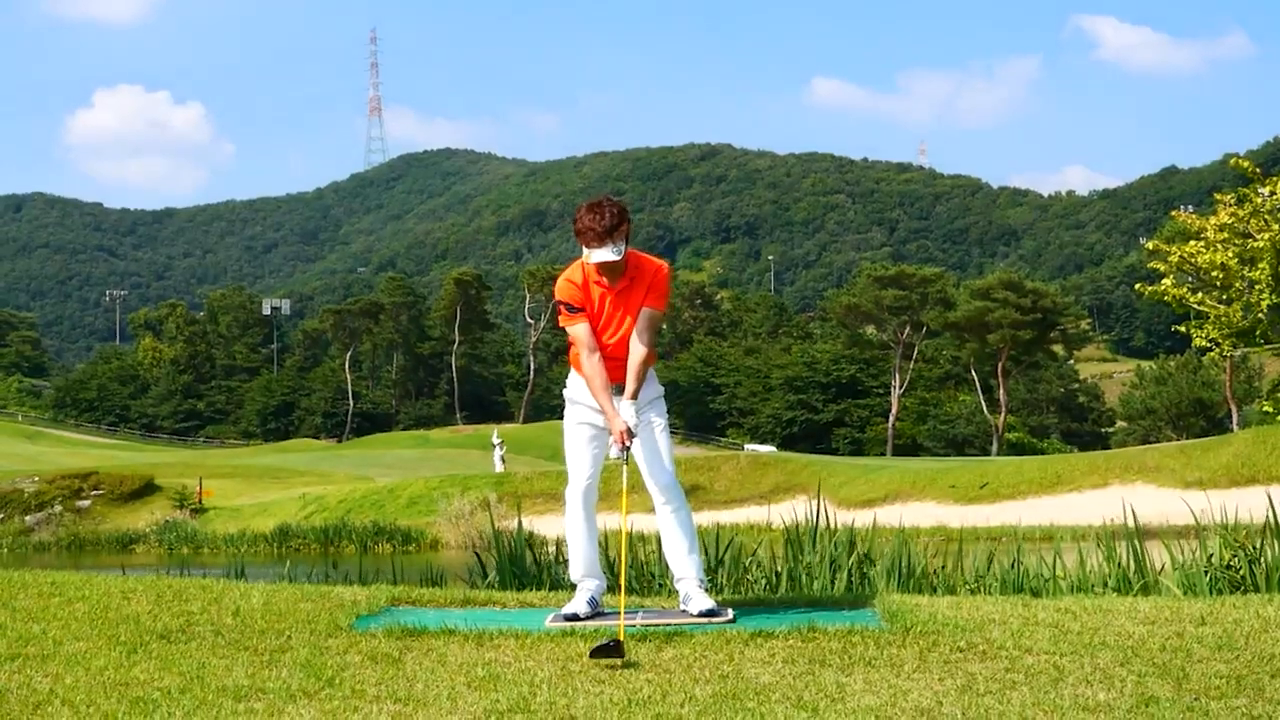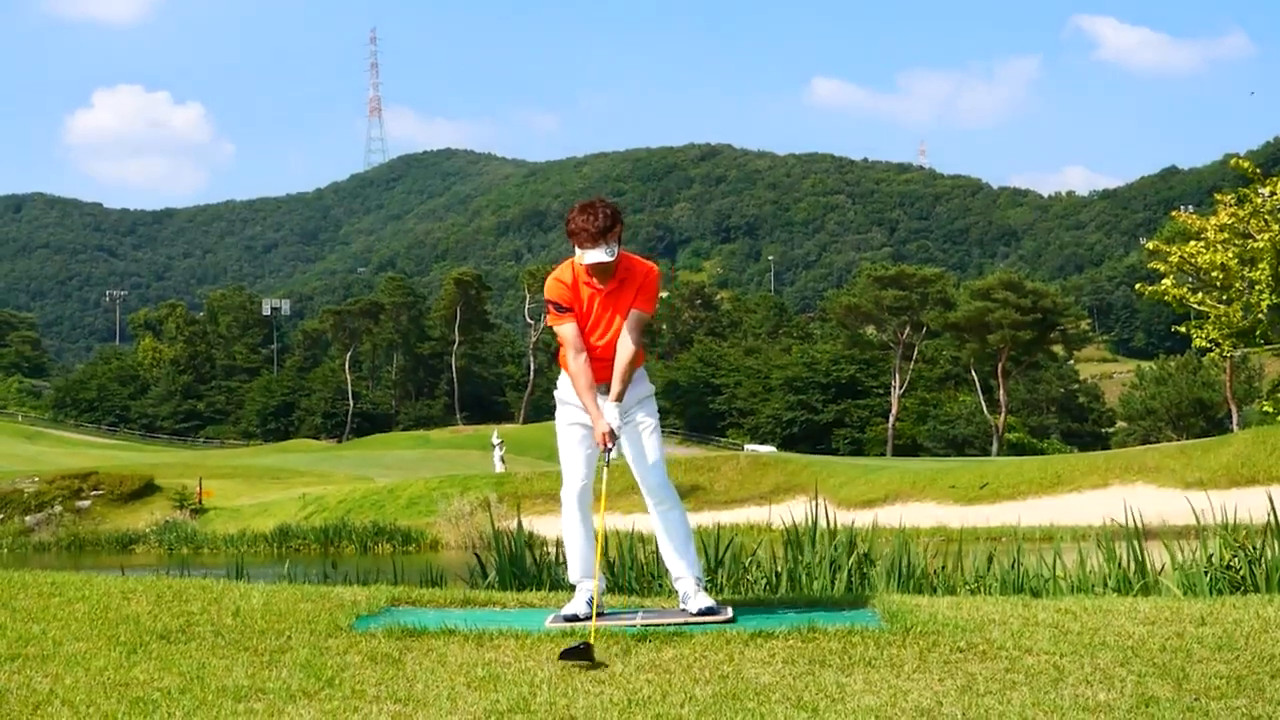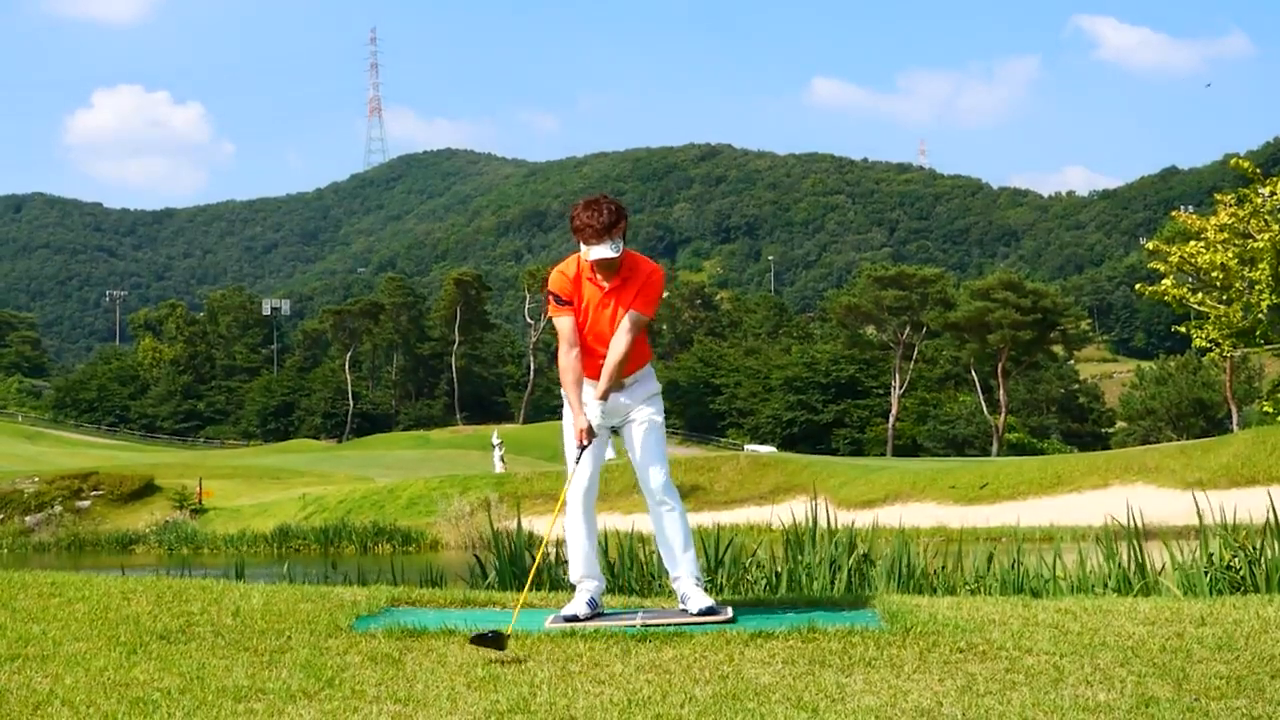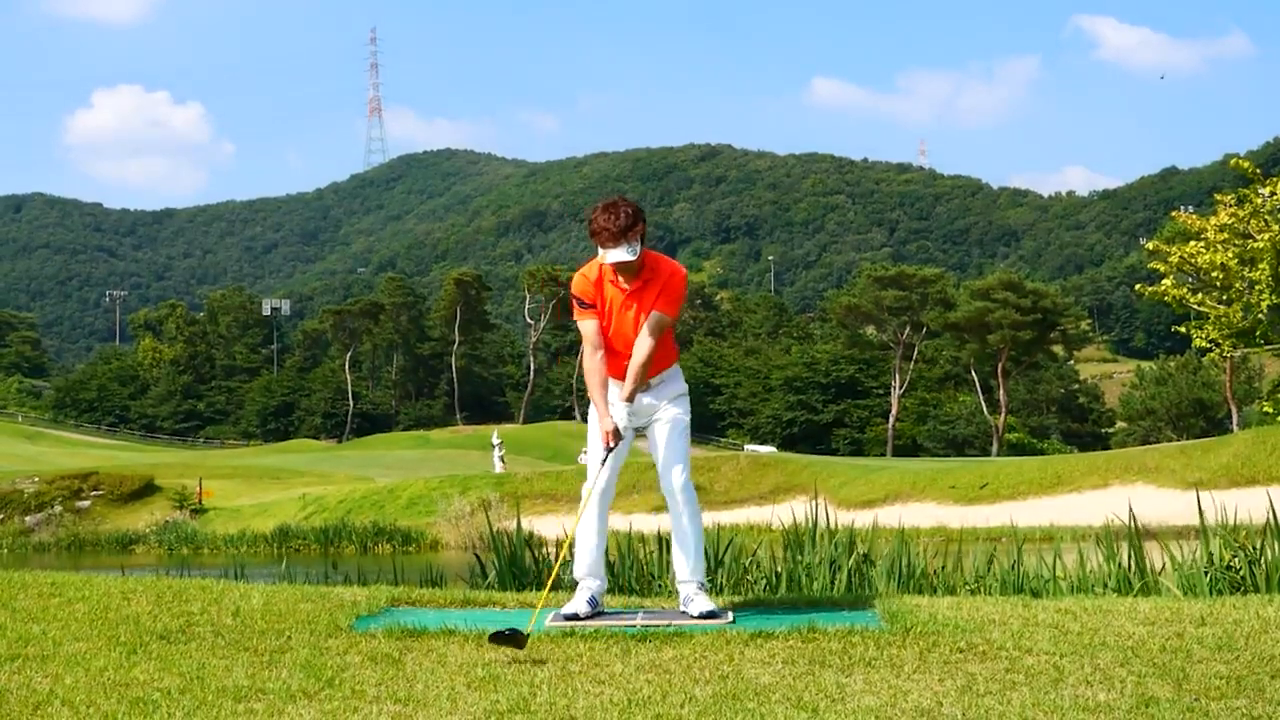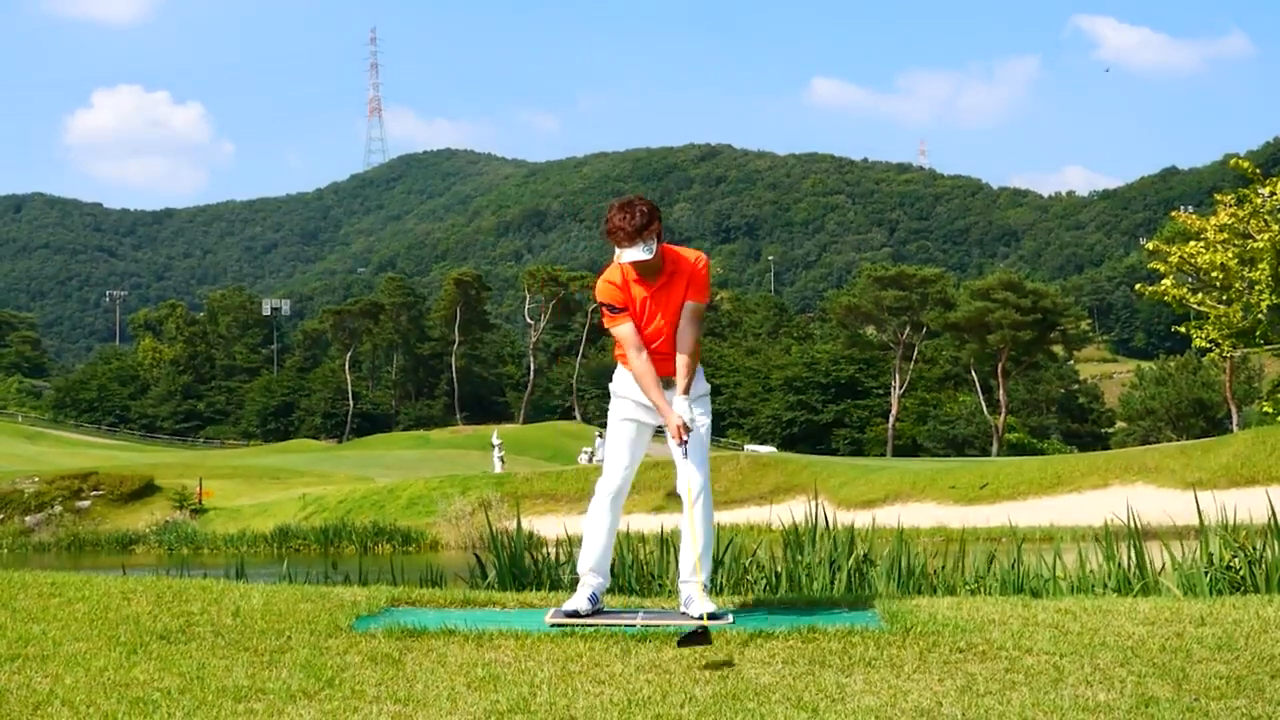
dt=0.3s
person 1, frame 1
left shoulder: (655, 272)
right shoulder: (570, 284)
left elbow: (641, 340)
right elbow: (589, 354)
left wrist: (629, 402)
right wrist: (611, 416)
left hip: (641, 389)
right hip: (586, 391)
left knee: (666, 486)
right knee: (580, 489)
left ankle: (690, 585)
right ankle: (587, 588)
person 1, frame 2
left shoulder: (645, 273)
right shoulder: (560, 283)
left elbow: (629, 340)
right elbow: (575, 354)
left wrist: (616, 403)
right wrist: (595, 416)
left hip: (631, 388)
right hip: (577, 392)
left knee: (657, 484)
right knee: (575, 490)
left ankle: (689, 583)
right ankle: (586, 589)
person 1, frame 3
left shoulder: (649, 275)
right shoulder: (563, 278)
left elbow: (624, 339)
right elbow: (570, 348)
left wrist: (600, 401)
right wrist: (577, 411)
left hip: (637, 387)
right hip: (583, 389)
left knee: (658, 484)
right knee: (579, 490)
left ankle: (688, 584)
right ankle: (587, 589)
person 1, frame 4
left shoulder: (672, 274)
right shoulder: (586, 281)
left elbow: (647, 341)
right elbow: (594, 351)
left wrist: (626, 403)
right wrist: (602, 415)
left hip: (664, 386)
right hip: (608, 388)
left knee: (678, 485)
right knee: (597, 487)
left ankle: (691, 587)
right ankle: (589, 587)
person 1, frame 5
left shoulder: (694, 264)
right shoulder: (611, 284)
left elbow: (688, 333)
right elbow: (636, 352)
left wrist: (685, 395)
right wrist: (666, 413)
left hip: (685, 384)
right hip: (633, 386)
left knee: (696, 484)
right knee: (612, 484)
left ankle: (694, 589)
right ankle: (591, 584)
